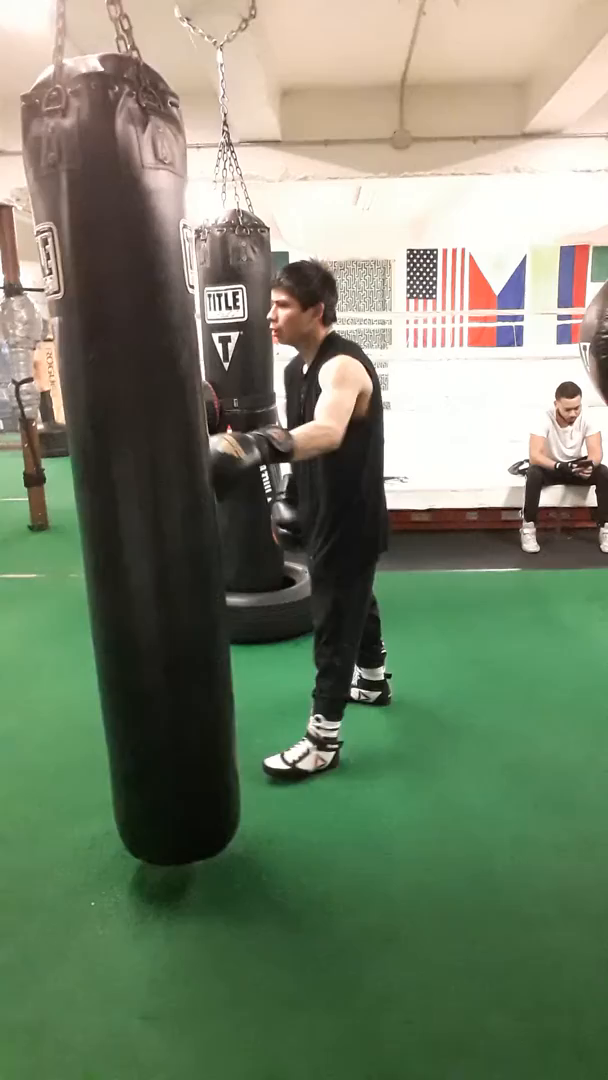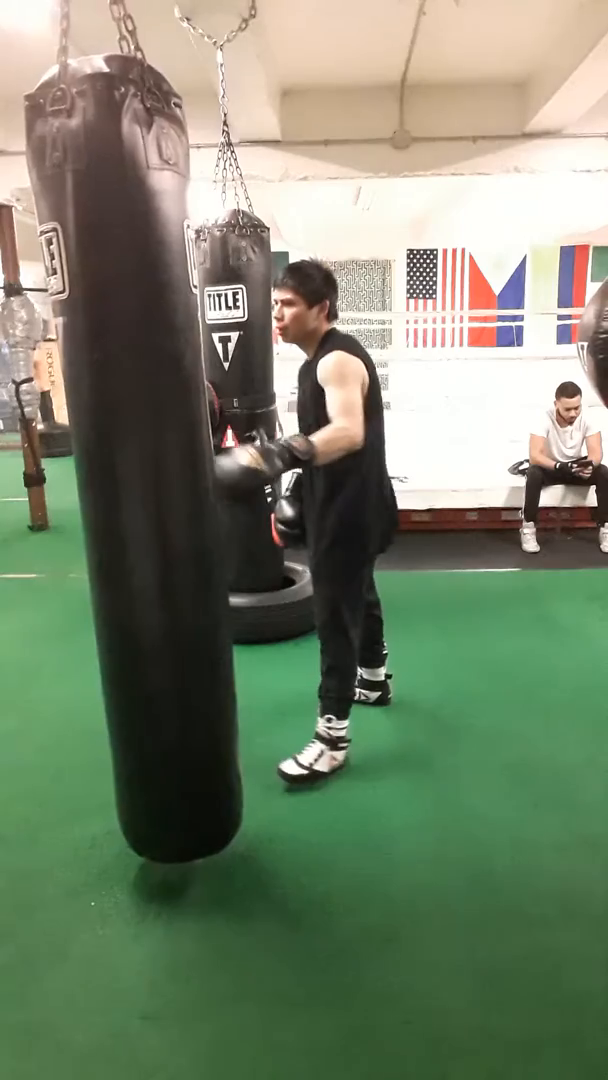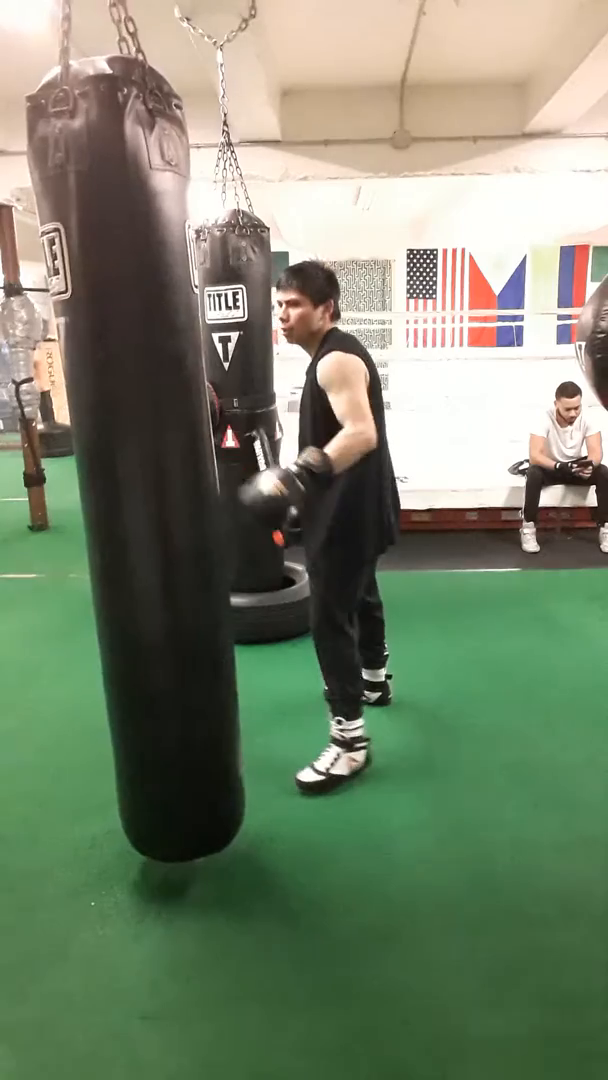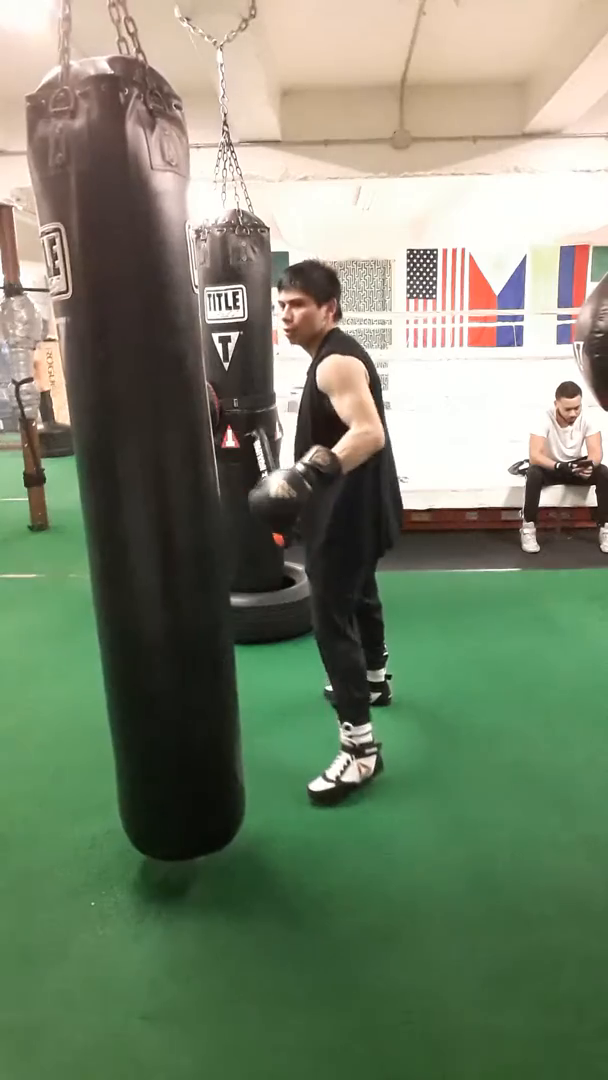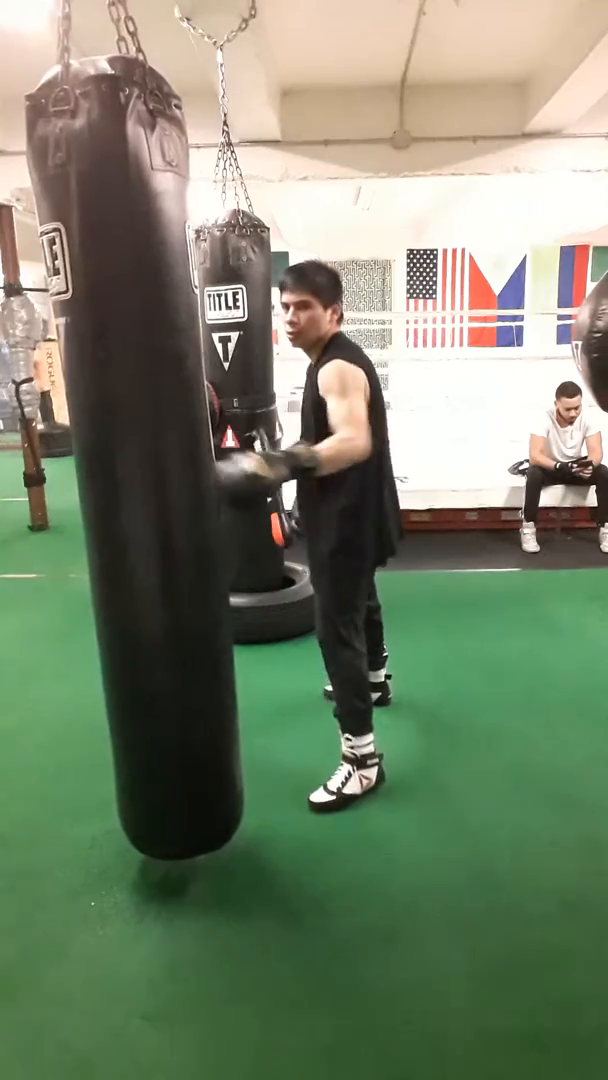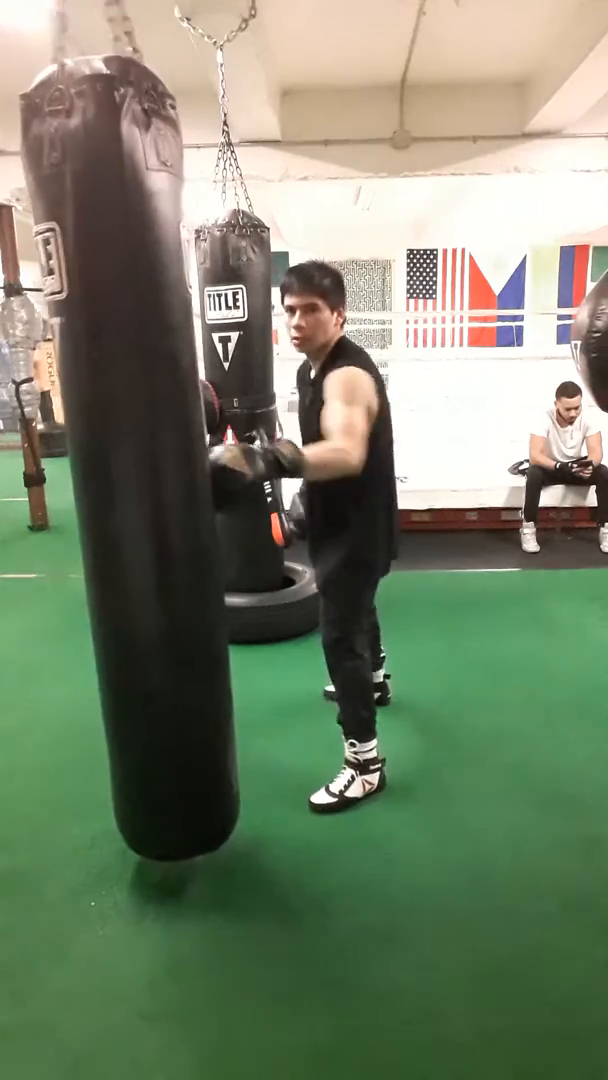
dt=0.1s
person 1, frame 1
left shoulder: (342, 365)
right shoulder: (299, 367)
left elbow: (328, 433)
left wrist: (250, 446)
right wrist: (297, 501)
left hip: (350, 515)
right hip: (328, 508)
left knee: (332, 621)
right knee: (355, 598)
left ankle: (323, 739)
right ankle: (372, 679)
person 1, frame 2
left shoulder: (340, 359)
right shoulder: (312, 363)
left elbow: (347, 433)
left wrist: (273, 455)
right wrist: (302, 499)
left hip: (352, 510)
right hip: (334, 504)
left knee: (334, 614)
right knee: (357, 595)
left ankle: (332, 739)
right ankle: (373, 679)
person 1, frame 3
left shoulder: (336, 359)
right shoulder: (334, 355)
left elbow: (361, 434)
left wrist: (295, 475)
right wrist: (298, 476)
left hip: (347, 512)
right hip: (354, 507)
left knee: (331, 616)
right knee: (361, 596)
left ankle: (350, 740)
right ankle: (374, 679)
person 1, frame 4
left shoulder: (336, 360)
right shoulder: (334, 356)
left elbow: (368, 434)
left wrist: (303, 475)
right wrist: (304, 475)
left hip: (346, 512)
right hip: (356, 508)
left knee: (332, 619)
right knee: (359, 596)
left ankle: (360, 746)
right ankle: (374, 679)
person 1, frame 5
left shoulder: (341, 367)
right shoulder: (325, 363)
left elbow: (355, 442)
left wrist: (281, 464)
right wrist: (289, 463)
left hip: (351, 519)
right hip: (346, 514)
left knee: (335, 628)
right knee: (359, 604)
left ankle: (362, 758)
right ankle: (373, 678)
person 1, frame 6
left shoulder: (349, 373)
right shoulder: (312, 369)
left elbow: (346, 454)
left wrist: (260, 459)
right wrist: (265, 459)
left hip: (358, 524)
right hip: (338, 519)
left knee: (341, 633)
right knee: (355, 606)
left ankle: (365, 761)
right ankle: (372, 678)
